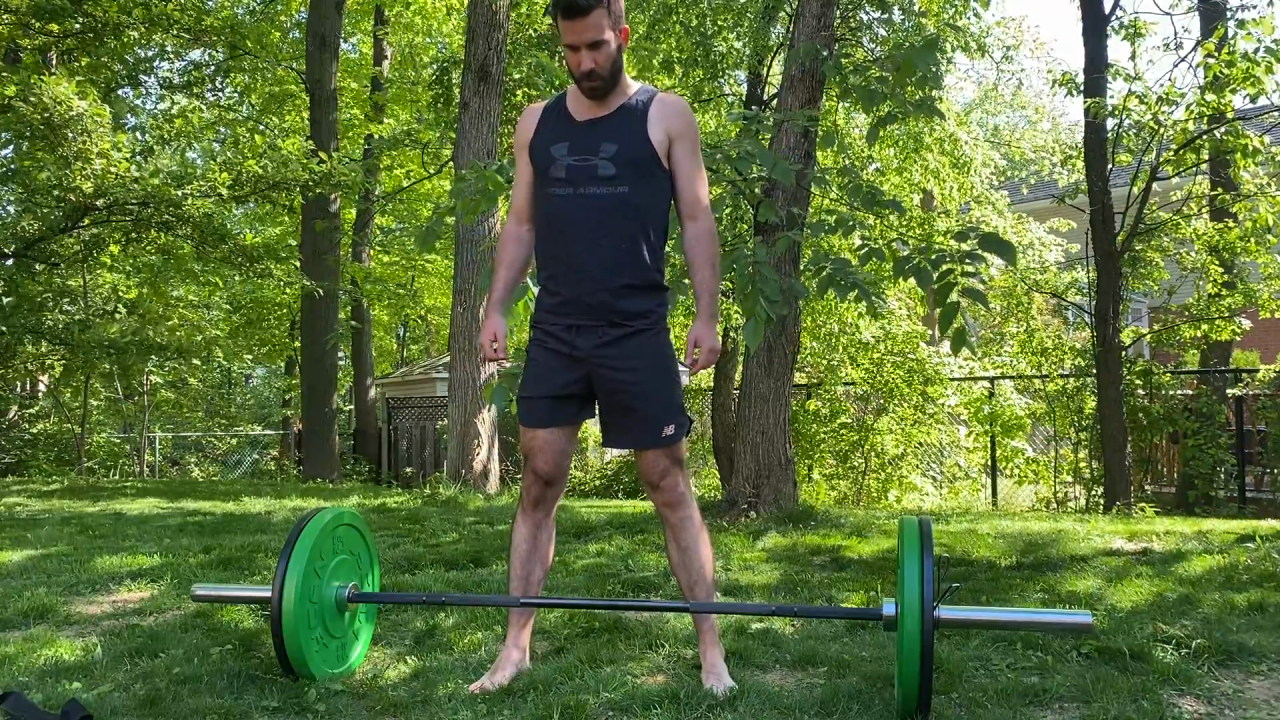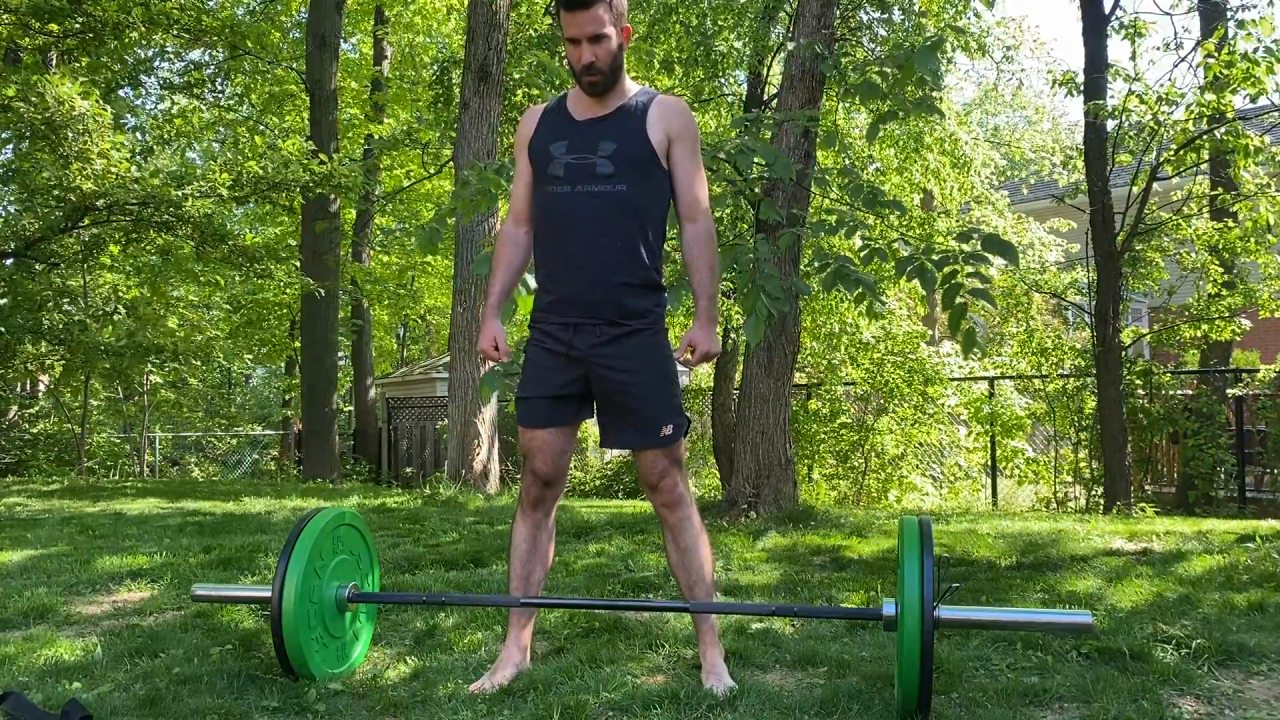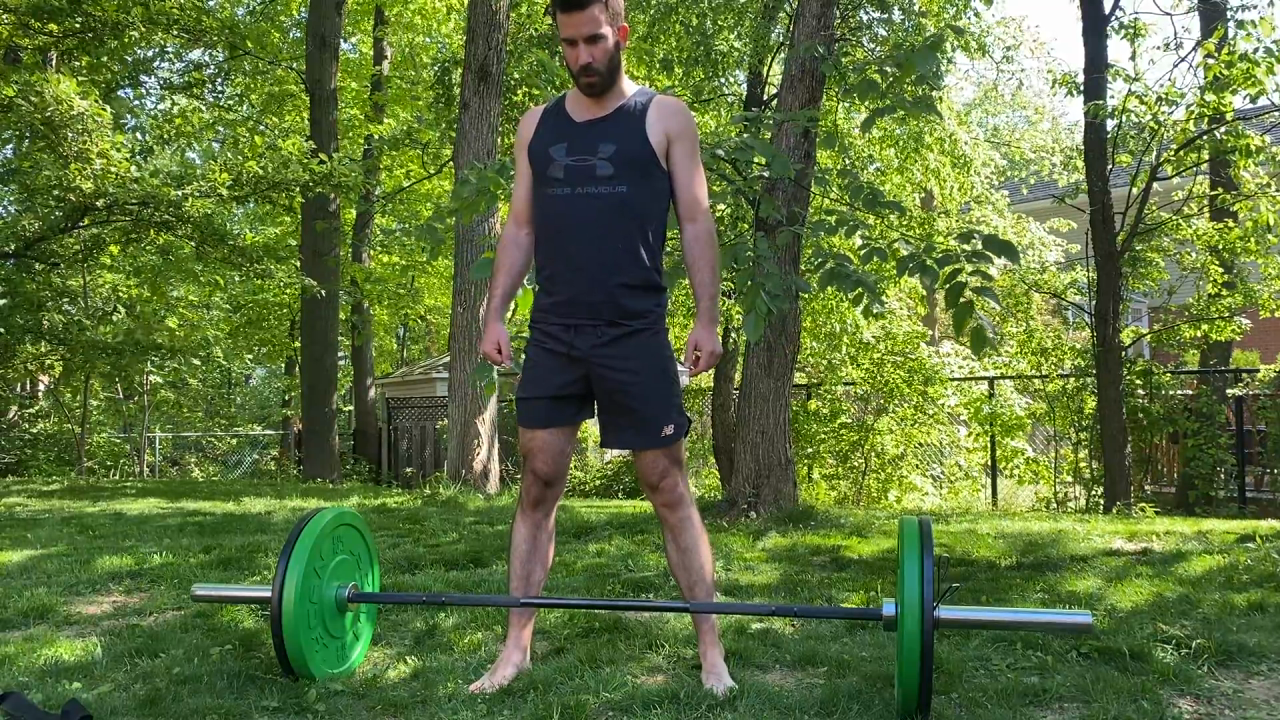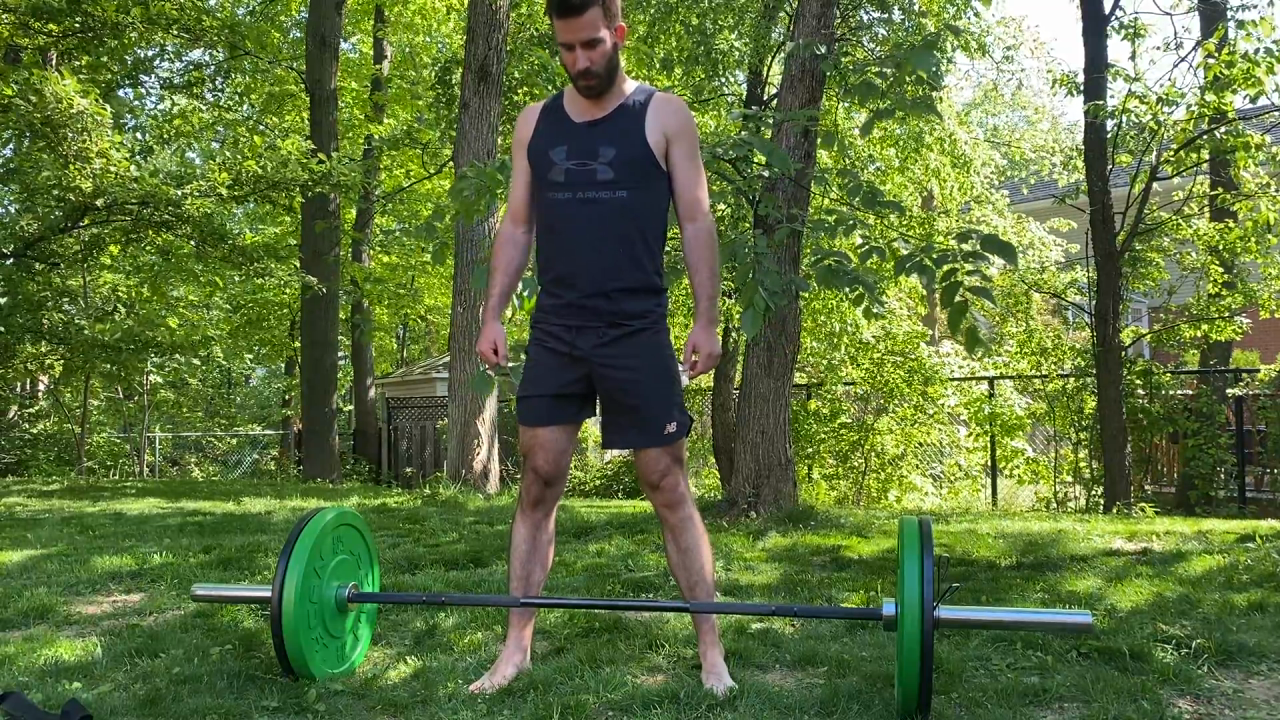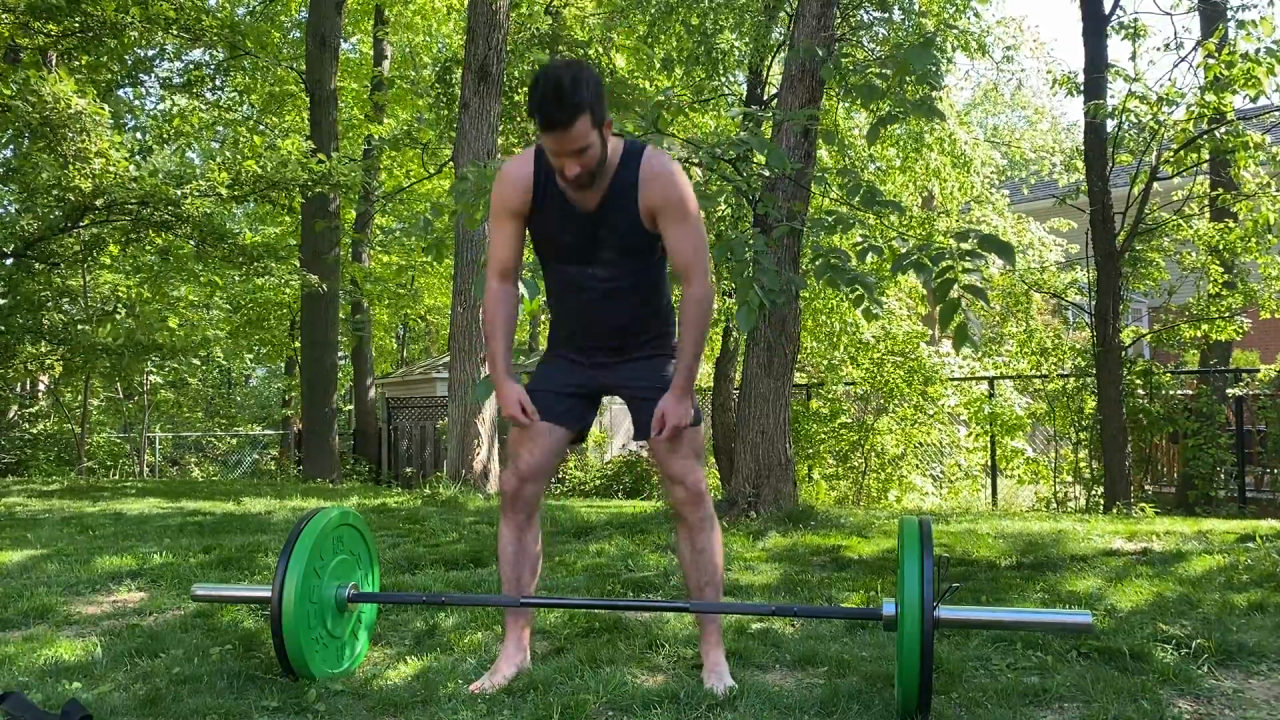
dt=0.3s
person 1, frame 1
left shoulder: (666, 114)
right shoulder: (537, 121)
left elbow: (697, 219)
right elbow: (521, 223)
left wrist: (707, 316)
right wrist: (495, 309)
left hip: (638, 334)
right hip: (553, 334)
left knee: (670, 488)
right knee: (538, 487)
left ankle: (710, 649)
right ankle: (515, 646)
person 1, frame 2
left shoulder: (666, 115)
right shoulder: (538, 122)
left elbow: (696, 221)
right elbow: (519, 225)
left wrist: (706, 317)
right wrist: (491, 312)
left hip: (635, 335)
right hip: (551, 335)
left knee: (668, 489)
right knee: (537, 488)
left ankle: (710, 649)
right ankle: (516, 646)
person 1, frame 3
left shoulder: (664, 116)
right shoulder: (537, 124)
left elbow: (696, 221)
right elbow: (520, 227)
left wrist: (707, 319)
right wrist: (494, 315)
left hip: (635, 335)
right hip: (550, 335)
left knee: (669, 490)
right knee: (537, 489)
left ankle: (710, 647)
right ankle: (516, 645)
person 1, frame 4
left shoulder: (664, 116)
right shoulder: (535, 122)
left elbow: (697, 223)
right elbow: (515, 225)
left wrist: (706, 322)
right wrist: (491, 315)
left hip: (638, 334)
right hip: (553, 336)
left knee: (670, 492)
right knee: (537, 490)
left ankle: (709, 649)
right ankle: (516, 646)
person 1, frame 5
left shoulder: (657, 176)
right shoulder: (519, 178)
left elbow: (696, 285)
right elbow: (500, 280)
left wrist: (681, 387)
right wrist: (502, 375)
left hip: (648, 351)
right hip: (568, 353)
left knee: (688, 490)
right knee: (517, 487)
left ankle: (712, 649)
right ankle: (515, 646)
